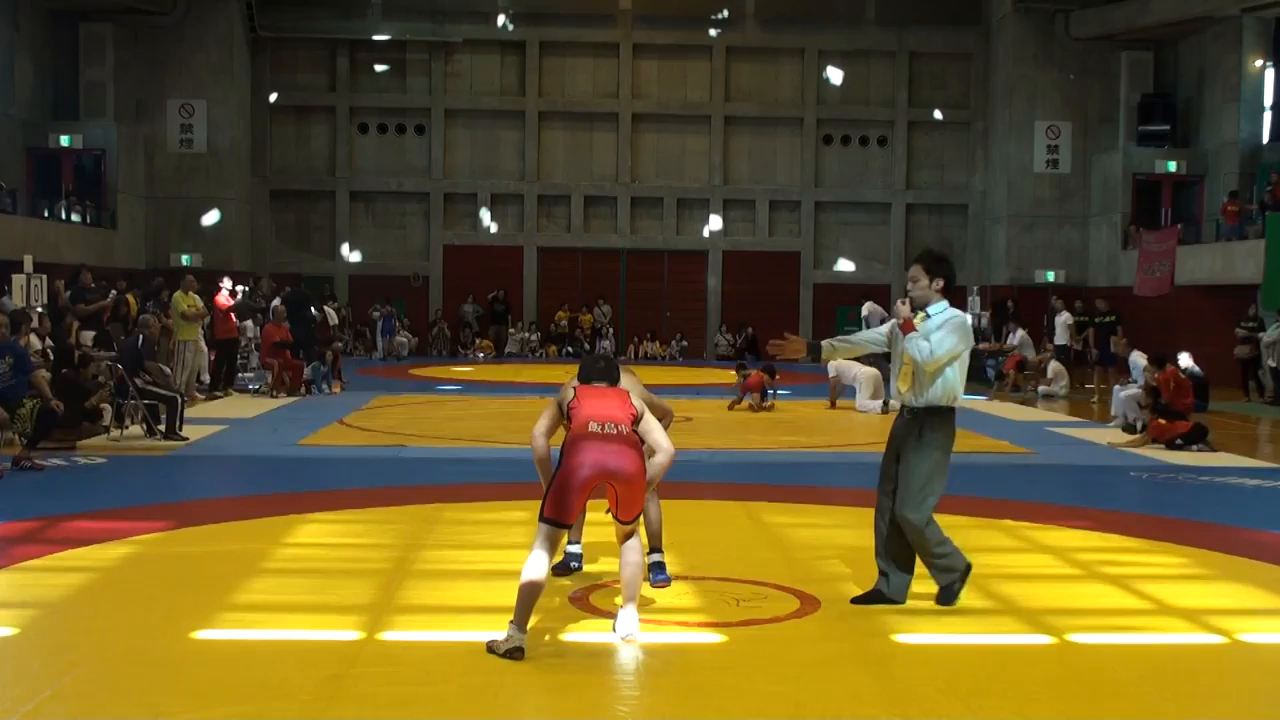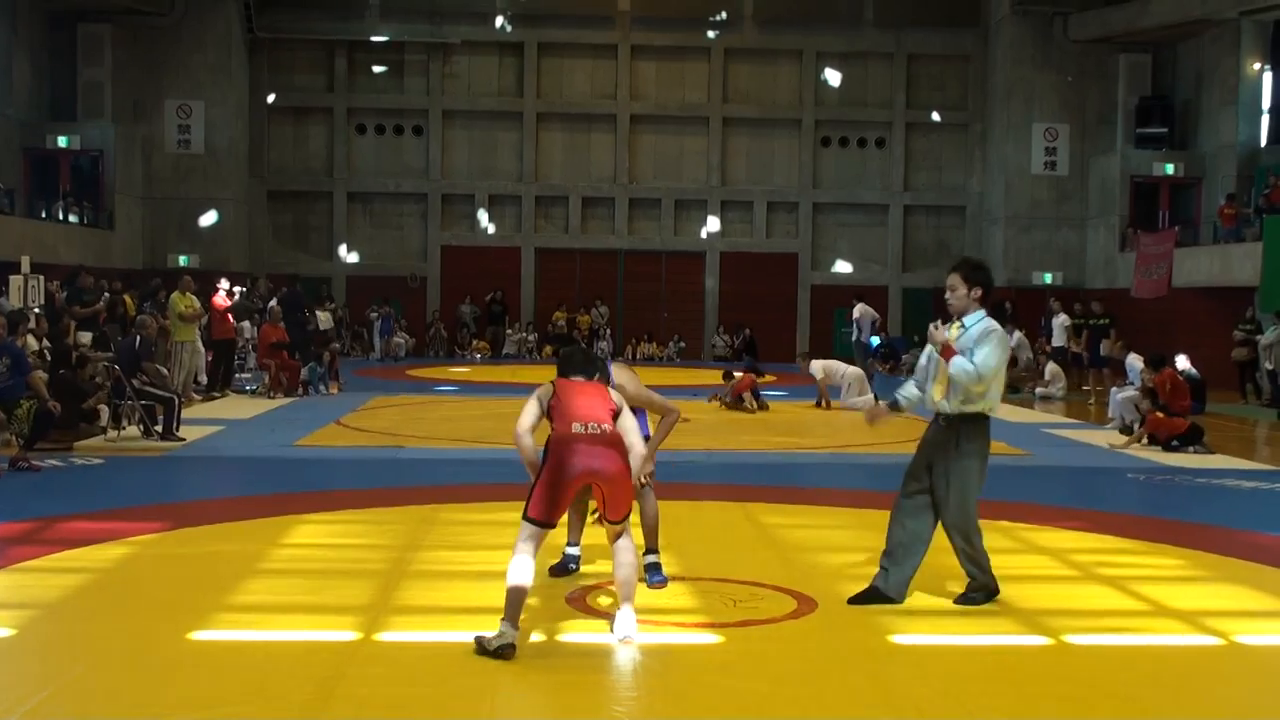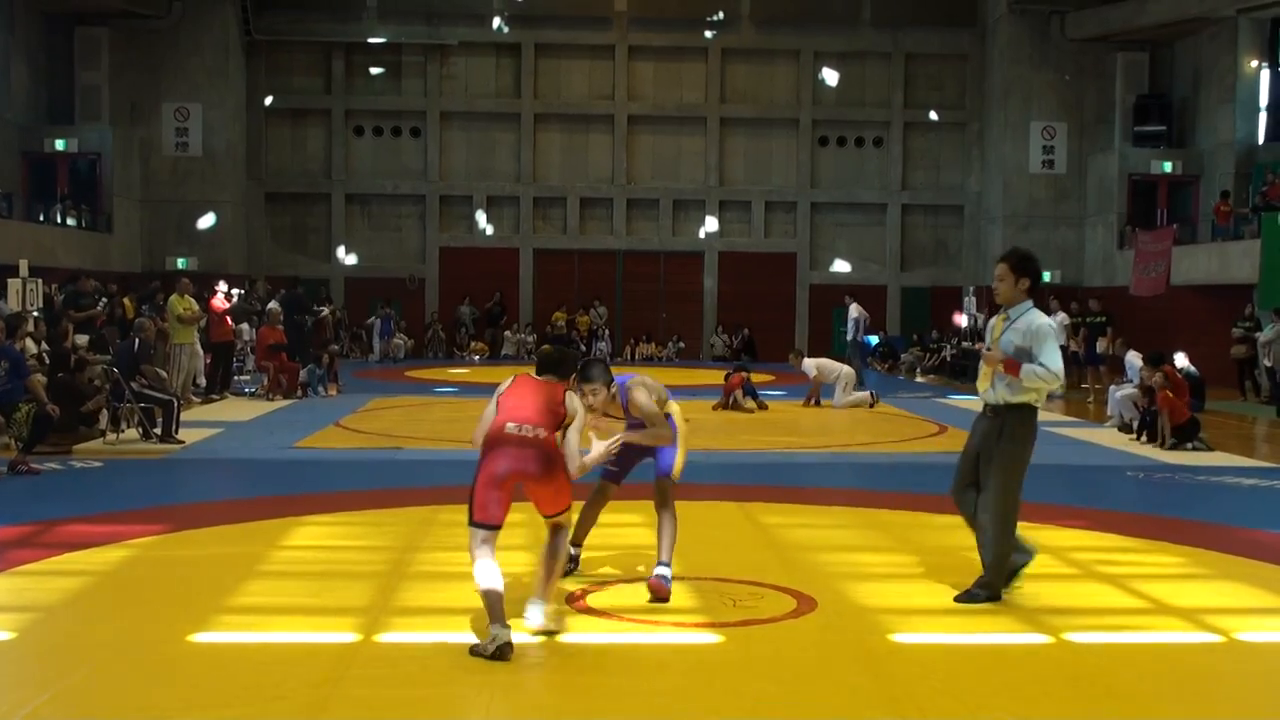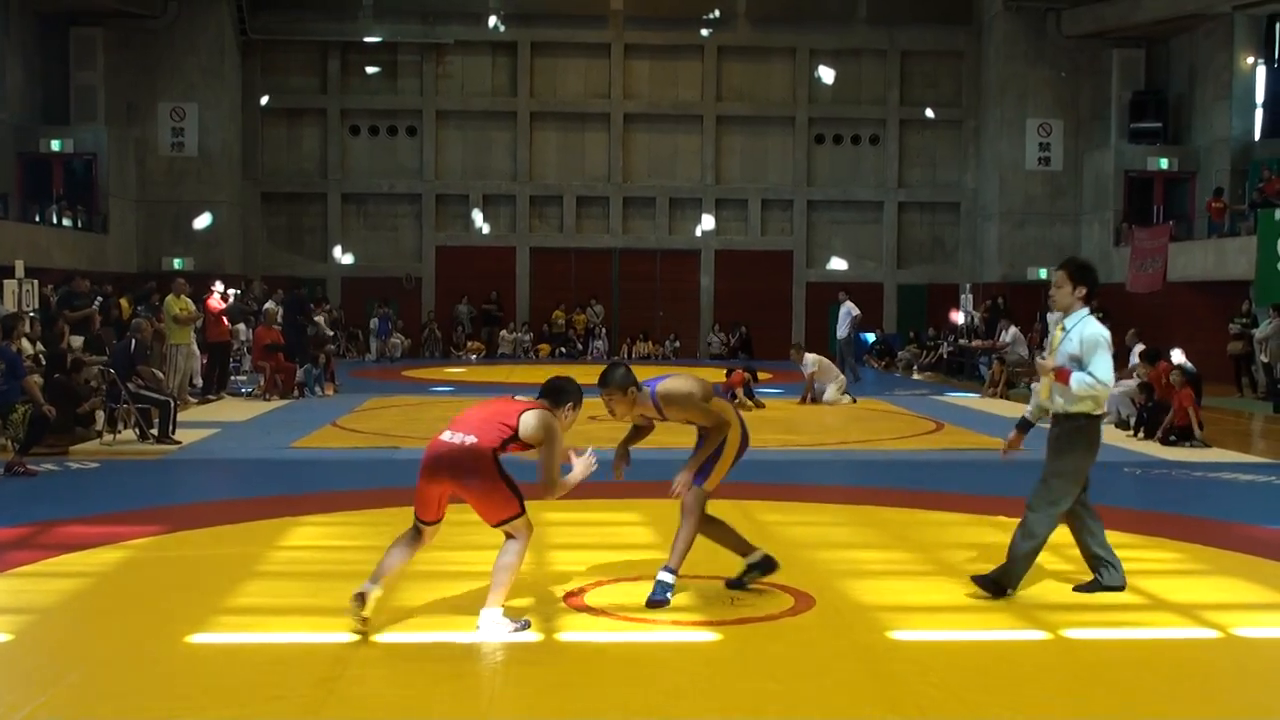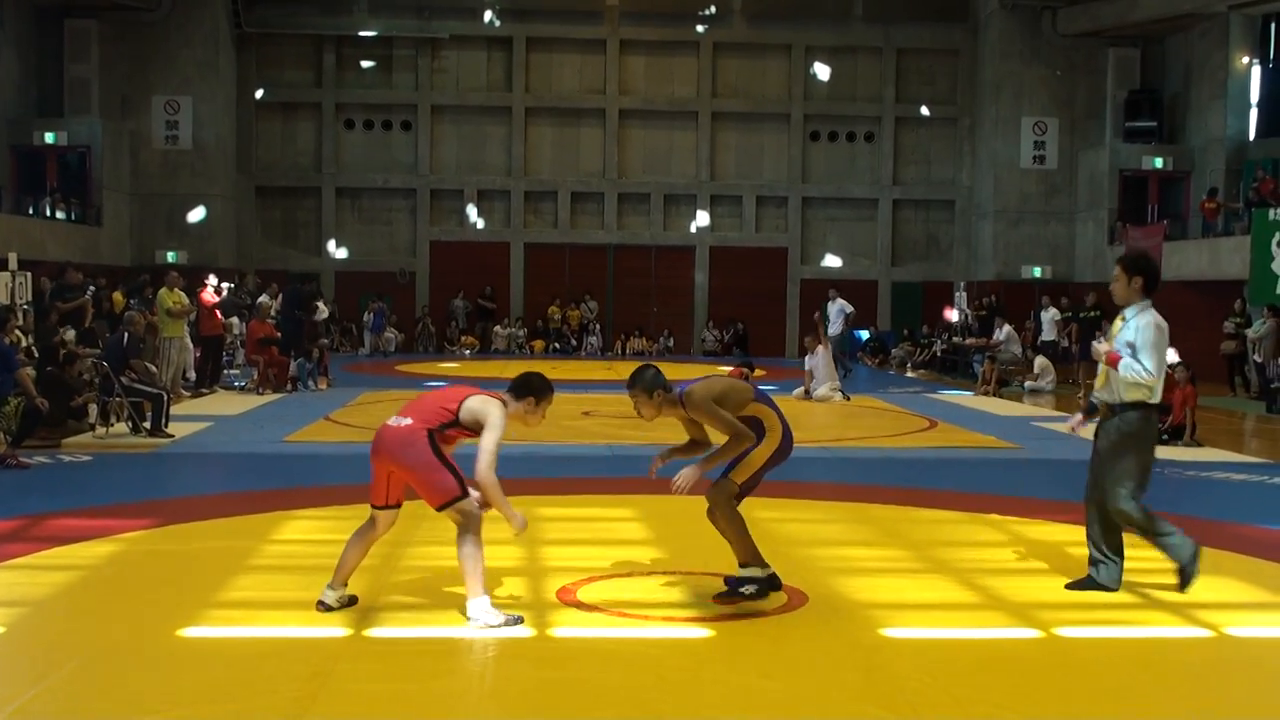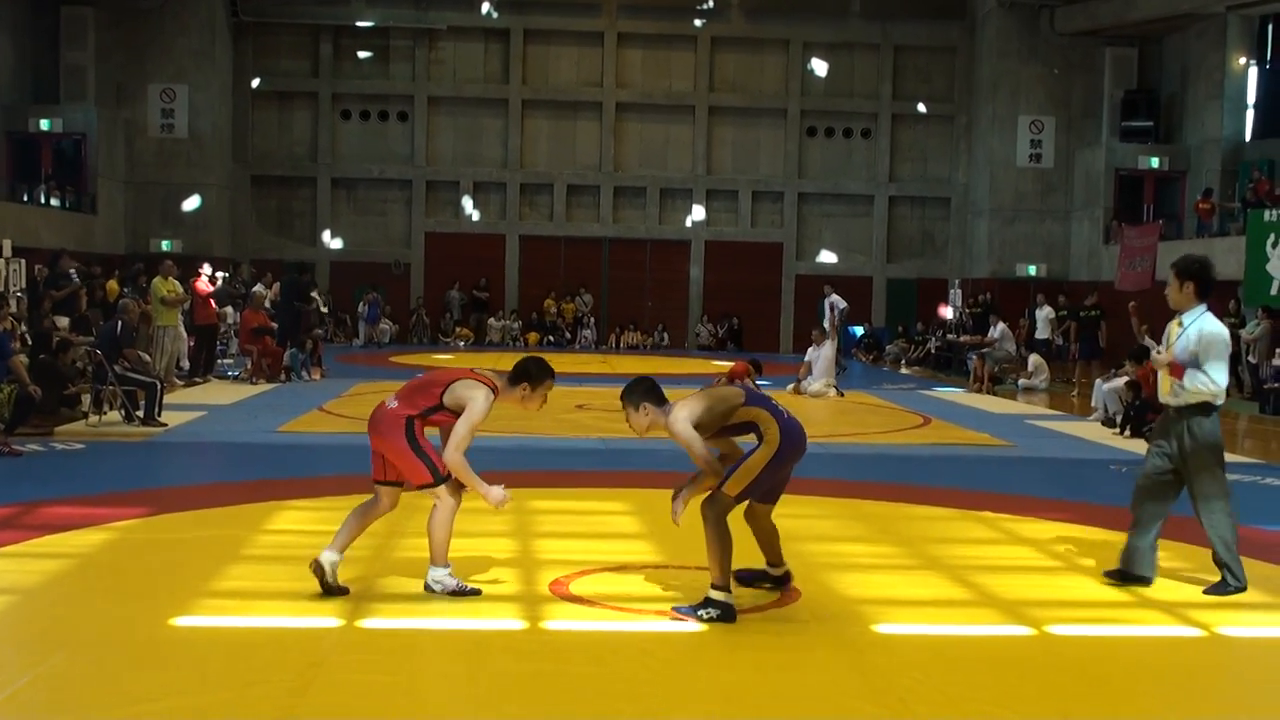
dt=0.3s
person 1, frame 1
left shoulder: (956, 322)
right shoulder: (903, 323)
left elbow: (927, 359)
right elbow: (861, 342)
left wrist: (907, 324)
right wrist: (810, 349)
left hip: (934, 423)
right hip: (906, 419)
left knee: (911, 510)
right knee: (888, 506)
left ankle: (952, 569)
right ankle: (891, 586)
person 1, frame 2
left shoulder: (993, 334)
right shoulder: (946, 335)
left elbow: (977, 379)
right elbow: (922, 380)
left wrist: (945, 349)
right wrist: (891, 404)
left hip: (969, 431)
right hip: (939, 427)
left knee: (958, 515)
right knee: (911, 505)
left ankle: (982, 584)
right ankle: (889, 583)
person 1, frame 3
left shoulder: (1039, 325)
right shoulder: (995, 324)
left elbow: (1053, 376)
left wrist: (1006, 364)
left hip: (1016, 421)
right hip: (988, 416)
left knee: (998, 504)
right knee: (965, 493)
left ankle: (991, 583)
right ankle: (1013, 554)
person 1, frame 4
left shoulder: (1093, 333)
right shoulder: (1058, 332)
left elbow: (1103, 385)
right elbow: (1044, 385)
left wrist: (1059, 374)
right wrist: (1023, 426)
left hip: (1079, 429)
right hip: (1061, 426)
left knee: (1043, 506)
right knee: (1071, 505)
left ankle: (1006, 577)
right ankle: (1108, 573)
person 1, frame 5
left shoulder: (1149, 323)
right shoulder: (1122, 323)
left elbow: (1149, 376)
left wrist: (1110, 358)
right wrist: (1087, 410)
left hip: (1133, 420)
right hip: (1112, 418)
left knee: (1122, 500)
right knee: (1097, 497)
left ankle: (1181, 549)
right ankle: (1103, 572)
person 1, frame 6
left shoulder: (1211, 331)
right shoulder: (1174, 327)
left elbow: (1215, 384)
left wrist: (1172, 367)
left hip: (1198, 423)
right hip: (1169, 420)
left knee: (1211, 503)
right knee: (1148, 492)
left ankle: (1233, 575)
right ankle: (1136, 565)
person 2, frame 1
left shoulder: (568, 394)
right shoulder: (632, 400)
left elbow: (539, 437)
right elbow: (666, 450)
left wrist: (549, 485)
right wrist: (640, 489)
left hip: (581, 451)
right hip: (627, 455)
left knee: (544, 545)
right knee: (628, 534)
left ankle: (516, 635)
right ankle: (628, 617)
person 2, frame 2
left shoulder: (547, 390)
right shoulder: (612, 395)
left elbow: (523, 432)
right elbow: (639, 451)
left wrist: (539, 479)
right wrist: (621, 491)
left hip: (565, 452)
right hip: (611, 454)
left knee: (527, 545)
right knee: (620, 534)
left ankle: (507, 633)
right ankle: (626, 618)
person 2, frame 3
left shoulder: (510, 383)
right shoulder: (571, 400)
left elbow: (482, 438)
right elbow: (574, 470)
right wrist: (600, 451)
left hip: (497, 451)
right hip: (540, 454)
left knee: (482, 546)
right knee: (560, 524)
left ankle: (499, 634)
right ankle: (539, 607)
person 2, frame 4
left shoulder: (509, 403)
right shoulder: (551, 424)
right elbow: (549, 490)
right wrist: (577, 475)
left hip: (436, 454)
right hip: (473, 461)
left knee: (421, 532)
right knee: (520, 532)
left ankle: (371, 591)
right ankle: (491, 616)
person 2, frame 5
left shoulder: (479, 400)
right shoulder: (497, 411)
right elbow: (483, 475)
left wrist: (467, 492)
right wrist: (511, 514)
left hip: (385, 439)
right hip: (413, 441)
left knee: (379, 522)
right knee: (470, 517)
left ankle: (333, 593)
right ankle: (479, 609)
person 2, frame 6
left shoulder: (486, 381)
right shoulder: (483, 397)
right elbow: (451, 456)
left wrist: (456, 476)
right wrist: (485, 491)
left hip: (383, 418)
right hip: (400, 426)
left knee: (384, 500)
right knee: (448, 497)
left ankle: (329, 558)
right ankle: (439, 576)
person 3, frame 1
left shoulder: (632, 393)
right shoulder: (570, 392)
left elbow: (667, 415)
left wrist: (646, 453)
left ankle: (656, 560)
right ankle: (573, 553)
person 3, frame 2
left shoulder: (628, 389)
left elbow: (673, 413)
left wrist: (648, 454)
left hip: (631, 413)
left knee: (642, 483)
left ankle: (652, 561)
right ankle: (572, 554)
person 3, frame 3
left shoulder: (635, 395)
right shoulder: (590, 400)
left elbow: (665, 436)
left wrist: (621, 437)
left hip: (667, 423)
right hip: (638, 427)
left knee: (663, 493)
right knee: (601, 491)
left ankle: (662, 573)
right ankle: (572, 554)
person 3, frame 4
left shoulder: (667, 398)
right shoulder: (635, 407)
left elbow: (721, 423)
right elbow: (644, 426)
left wrist: (690, 467)
right wrist: (623, 446)
left hip: (728, 430)
right hip: (710, 431)
left knee: (691, 502)
right knee: (692, 508)
left ankle: (666, 580)
right ankle: (757, 559)
person 3, frame 5
left shoulder: (694, 402)
right shoulder: (681, 405)
left elbow: (745, 437)
right elbow: (702, 443)
left wrist: (700, 468)
right wrist: (669, 454)
left hip: (772, 432)
right hip: (768, 433)
left knee: (717, 495)
right knee: (718, 511)
left ankle: (751, 577)
right ankle: (762, 574)
person 3, frame 6
left shoulder: (676, 421)
right shoulder: (685, 413)
left elbow: (714, 471)
right elbow: (731, 455)
left wrist: (684, 496)
right wrist: (690, 487)
left hip: (777, 437)
right hip: (789, 434)
left knee: (713, 509)
right knee: (756, 514)
left ankle: (720, 602)
right ankle: (777, 572)
